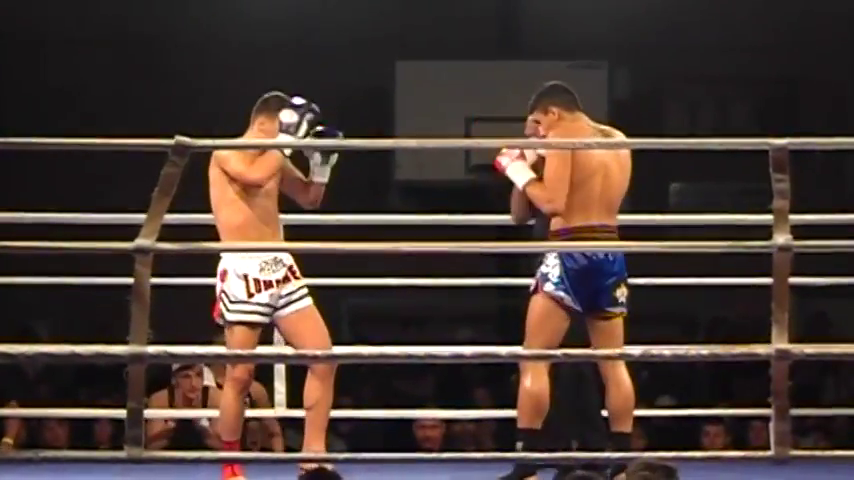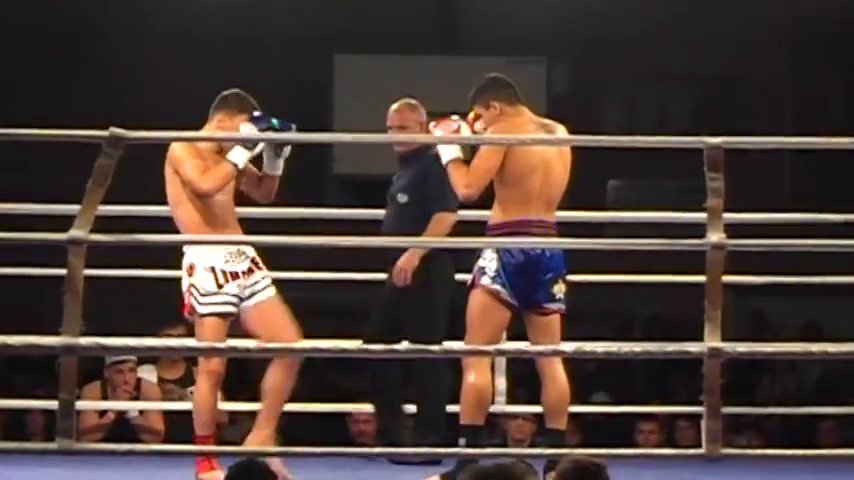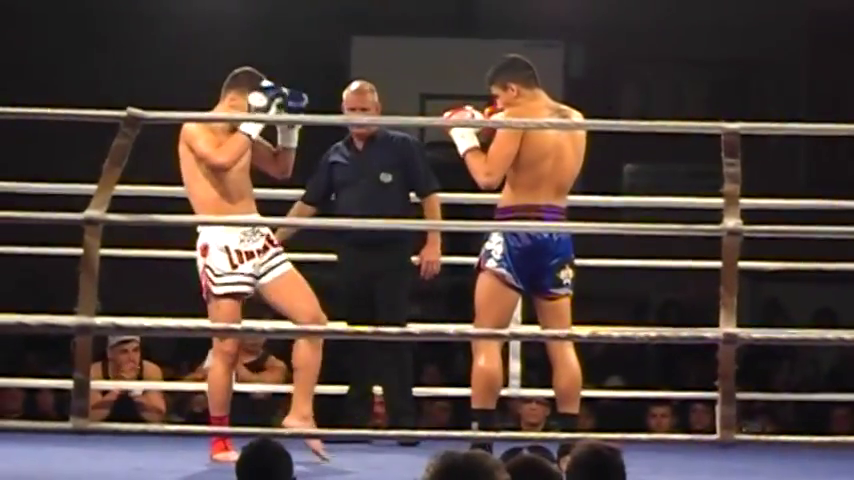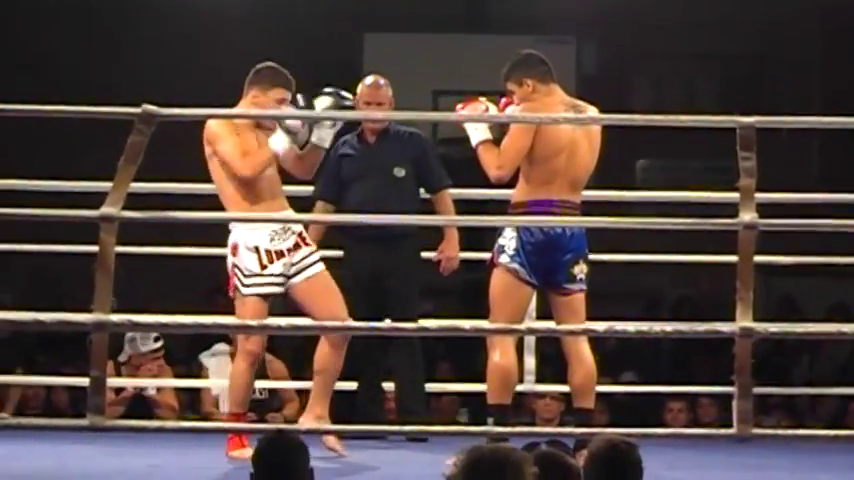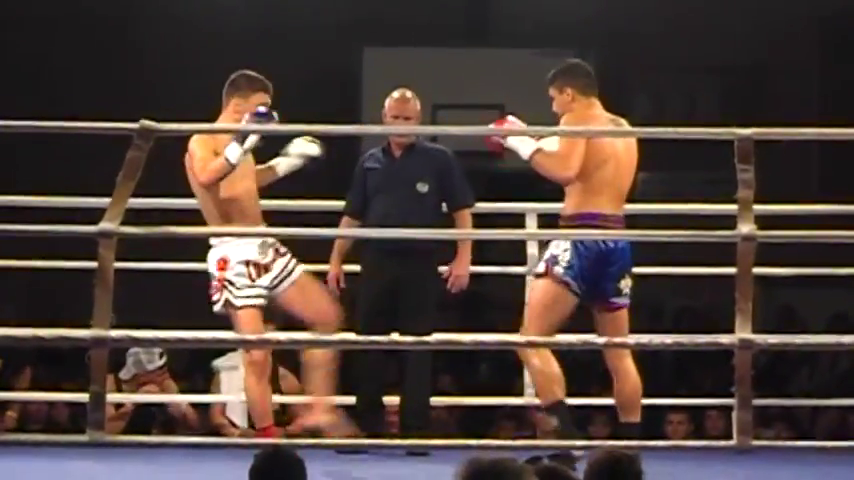
dt=0.7s
person 1, frame 1
left shoulder: (564, 136)
right shoulder: (617, 139)
left elbow: (552, 203)
left wrist: (517, 170)
right wrist: (538, 160)
left hip: (571, 254)
right hip: (610, 253)
left knee: (534, 360)
right knee: (613, 363)
person 1, frame 2
left shoulder: (504, 131)
right shoulder: (559, 134)
left elbow: (467, 188)
left wrist: (448, 144)
right wrist: (476, 135)
left hip: (509, 249)
right hip: (547, 249)
left knee: (476, 357)
right knee: (549, 358)
person 1, frame 3
left shoulder: (517, 116)
right shoulder: (575, 120)
left elbow: (488, 176)
left wrist: (464, 133)
right wrist: (490, 126)
left hip: (516, 232)
right hip: (557, 233)
left knee: (486, 341)
right knee: (561, 343)
left ankle: (481, 444)
person 1, frame 4
left shoulder: (532, 112)
right shoulder: (591, 117)
left elbow: (499, 170)
left wrist: (477, 127)
left hip: (530, 228)
right hip: (571, 229)
left knee: (501, 337)
right knee: (576, 339)
person 1, frame 5
left shoulder: (578, 119)
right shoulder: (624, 131)
left elbow: (565, 173)
left wrist: (522, 142)
right wrist: (553, 148)
left hip: (578, 240)
right hip: (615, 240)
left knee: (532, 342)
right knee: (618, 352)
left ankle: (565, 435)
person 2, frame 1
left shoulder: (274, 158)
right shoulder: (227, 152)
left elbow: (310, 199)
right elbow: (255, 178)
left wrist: (322, 160)
right wrist: (288, 137)
left hip: (281, 268)
right hip: (243, 271)
left knee: (322, 358)
right knee: (239, 374)
person 2, frame 2
left shoulder: (230, 154)
right shoulder: (182, 149)
left elbow: (264, 192)
right elbow: (206, 185)
left wrist: (274, 153)
right wrist: (244, 148)
left hip: (243, 260)
right hip: (206, 264)
left knee: (289, 348)
right knee: (212, 367)
left ankle: (260, 440)
person 2, frame 3
left shoulder: (242, 133)
right shoulder: (195, 129)
left elbow: (281, 168)
right elbow: (221, 159)
left wrist: (288, 127)
right wrist: (256, 119)
left hip: (259, 239)
right hip: (222, 244)
left knee: (313, 320)
right knee: (227, 347)
left ankle: (300, 414)
right ankle: (219, 440)
person 2, frame 4
left shoulder: (267, 130)
right shoulder: (219, 127)
left elbow: (304, 169)
right elbow: (246, 169)
left wrist: (323, 126)
right wrist: (285, 134)
left hip: (291, 236)
right hip: (252, 242)
left knee: (338, 325)
right knee: (251, 346)
left ankle: (316, 414)
right ankle: (236, 437)
person 2, frame 5
left shoulder: (242, 138)
right shoulder: (203, 142)
right elbow: (207, 180)
left wrist: (294, 155)
right wrist: (242, 142)
left hip: (266, 249)
right hip: (236, 258)
left knee: (327, 316)
right knee: (258, 356)
left ankle: (320, 408)
person 3, frame 1
right shoulder: (540, 176)
right elbow: (520, 216)
left knee: (558, 359)
right knee: (573, 361)
left ankle: (556, 443)
right ankle: (590, 444)
person 3, frame 2
left shoulder: (434, 163)
right shoulder: (405, 167)
left elbow: (446, 214)
left wrist: (414, 254)
left hip: (426, 272)
right hip: (401, 272)
left knee: (426, 354)
right knee: (376, 345)
left ankle: (432, 439)
right ankle: (390, 432)
person 3, frame 3
left shoulder: (403, 147)
right shoulder: (335, 155)
left elbow: (429, 196)
right elbow: (309, 204)
left wrist: (433, 242)
right wrist: (275, 240)
left hip: (393, 253)
right hip: (352, 255)
right knee: (357, 336)
left ankle: (403, 420)
right ankle: (356, 419)
person 3, frame 4
left shoulder: (413, 143)
right shoulder: (343, 149)
left elbow: (440, 191)
right elbow: (326, 202)
left wrist: (451, 237)
right wrist: (311, 244)
left hip: (401, 248)
right hip: (359, 250)
left knee: (405, 330)
right knee: (364, 332)
left ankle: (414, 417)
right ankle: (368, 416)
person 3, frame 5
left shoulder: (439, 158)
right shoulder: (370, 161)
left elbow: (461, 210)
right elbow: (352, 216)
left wrist: (463, 256)
right wrist: (336, 259)
left hip: (420, 264)
right hip: (377, 263)
left knee: (417, 347)
right knee: (368, 344)
left ankle: (416, 431)
right ankle: (368, 428)
